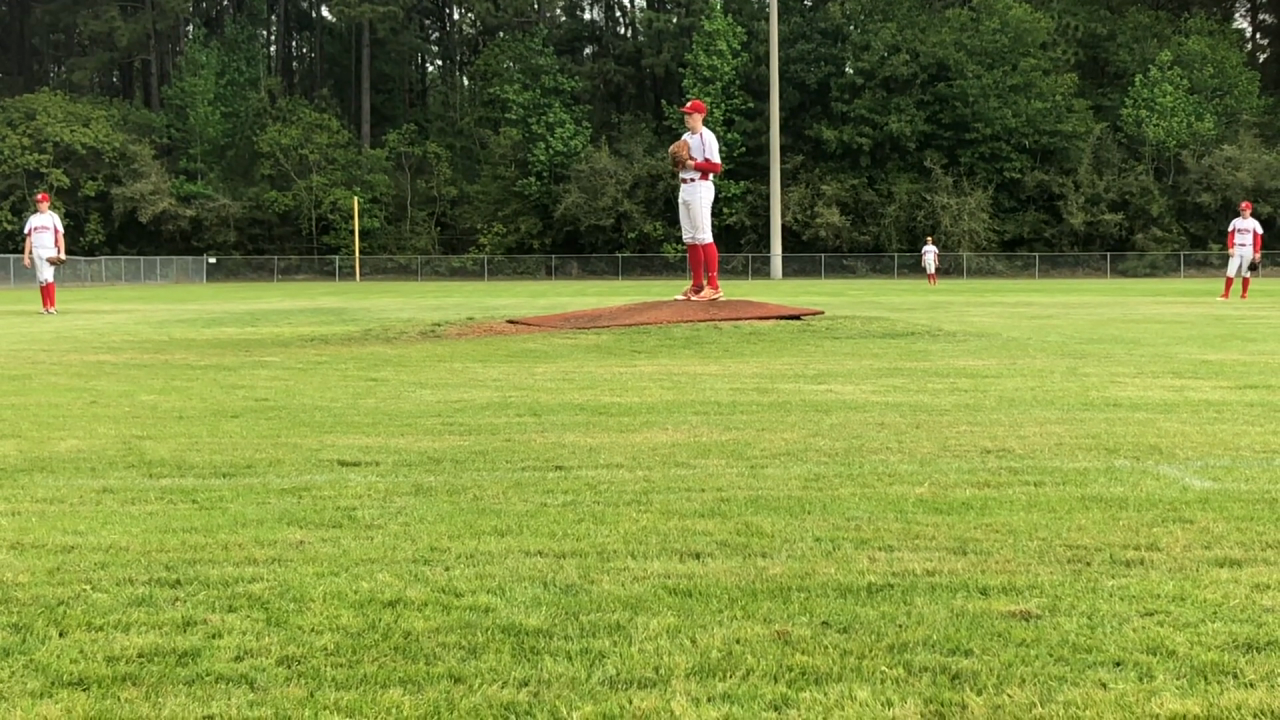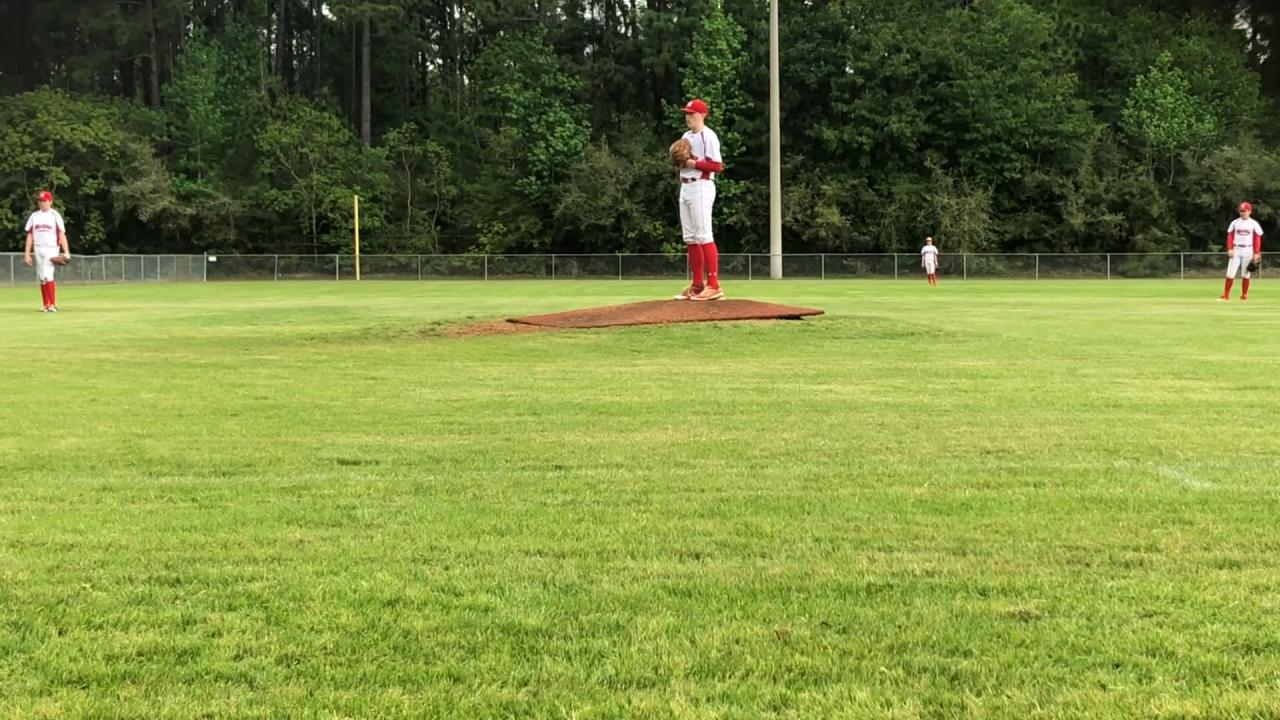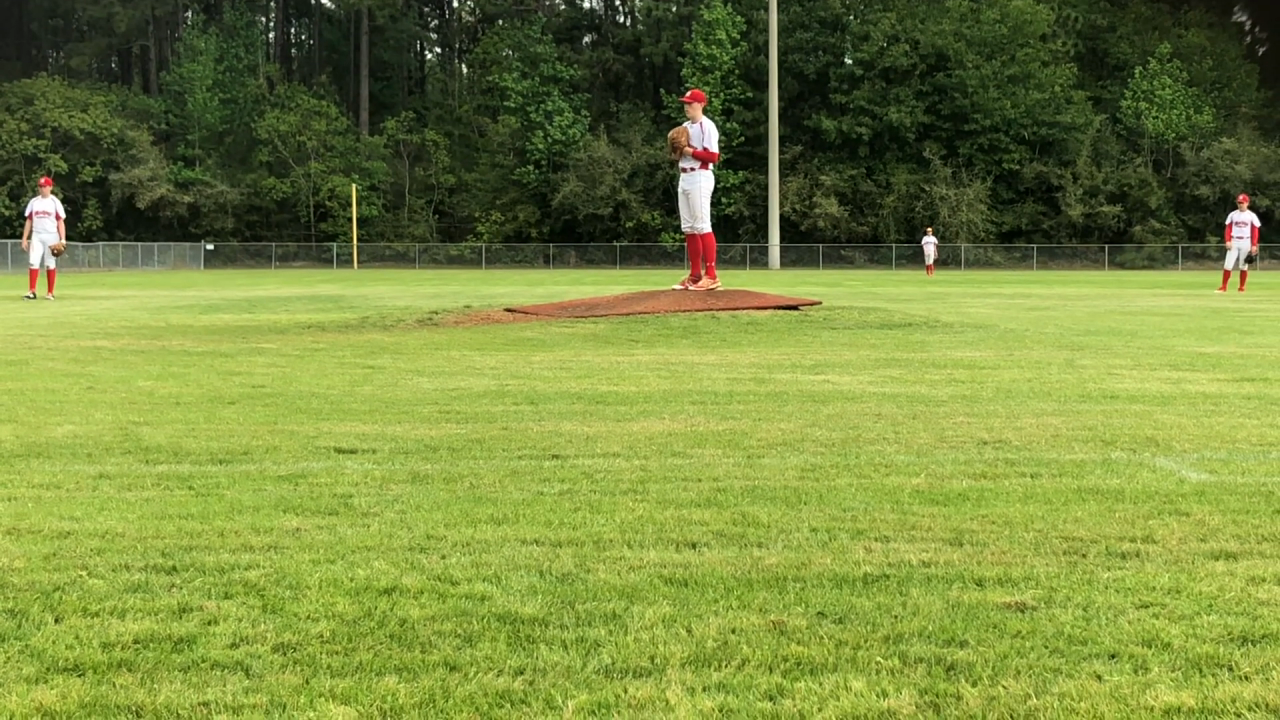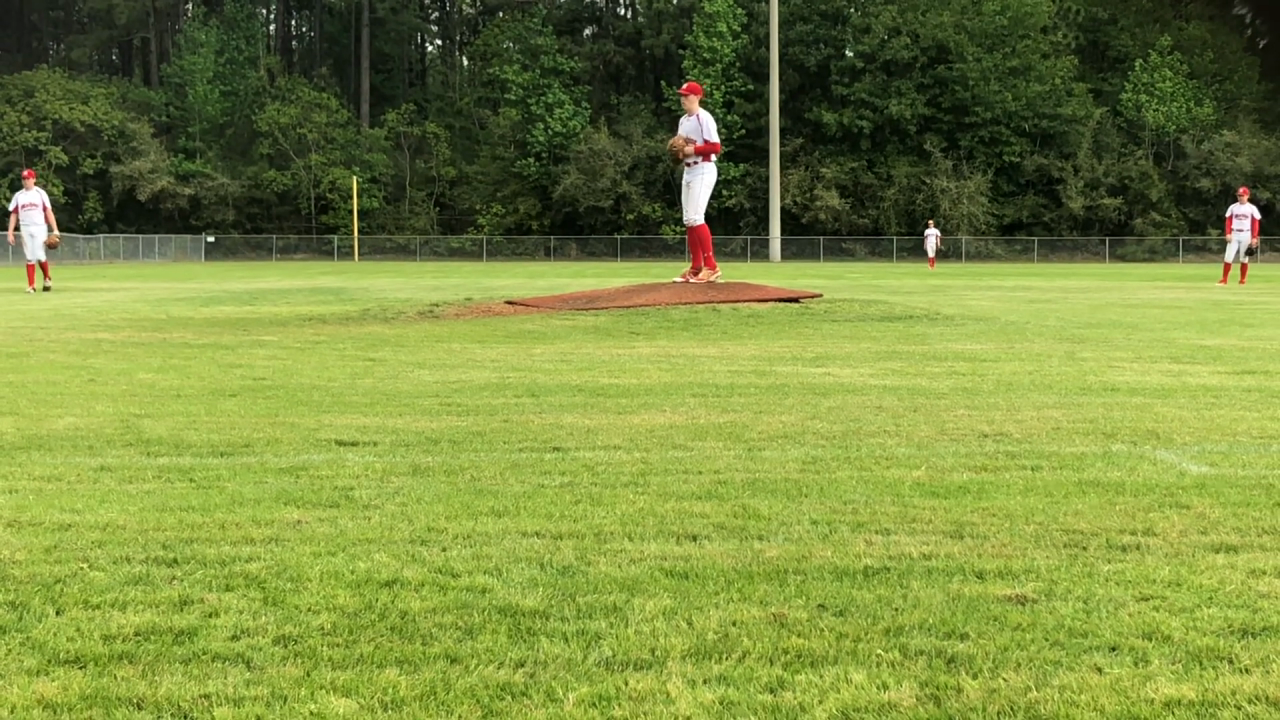
dt=0.7s
person 1, frame 1
left shoulder: (707, 137)
right shoulder: (685, 137)
left elbow: (716, 167)
left wrist: (691, 164)
left hip: (700, 188)
right hip: (685, 188)
left knee: (703, 236)
right knee: (690, 238)
left ankle: (713, 286)
right ankle: (697, 285)
person 1, frame 2
left shoulder: (708, 136)
right shoulder: (686, 136)
left elbow: (717, 166)
left wrist: (692, 163)
left hip: (701, 187)
right hip: (685, 187)
left knee: (703, 236)
right knee: (690, 238)
left ankle: (713, 286)
right ankle: (697, 284)
person 1, frame 3
left shoulder: (707, 126)
right shoulder: (685, 127)
left elbow: (713, 157)
left wrist: (689, 151)
left hip: (700, 178)
right hip: (684, 178)
left knee: (702, 226)
right knee: (689, 228)
left ankle: (711, 276)
right ankle: (695, 274)
person 1, frame 4
left shoulder: (704, 118)
right shoulder: (683, 121)
left elbow: (715, 147)
left wrist: (692, 150)
left hip: (703, 171)
right hip: (688, 172)
left knee: (695, 218)
right knee: (689, 221)
left ankle: (711, 266)
right ankle: (696, 267)
